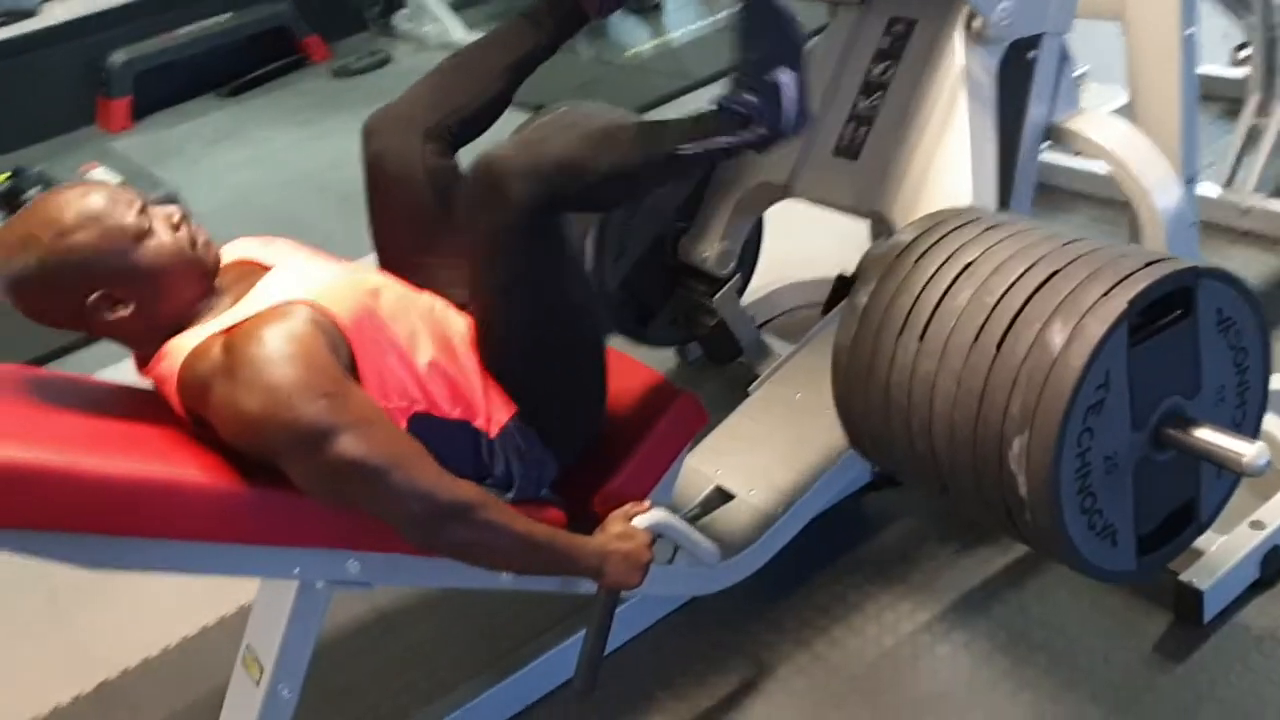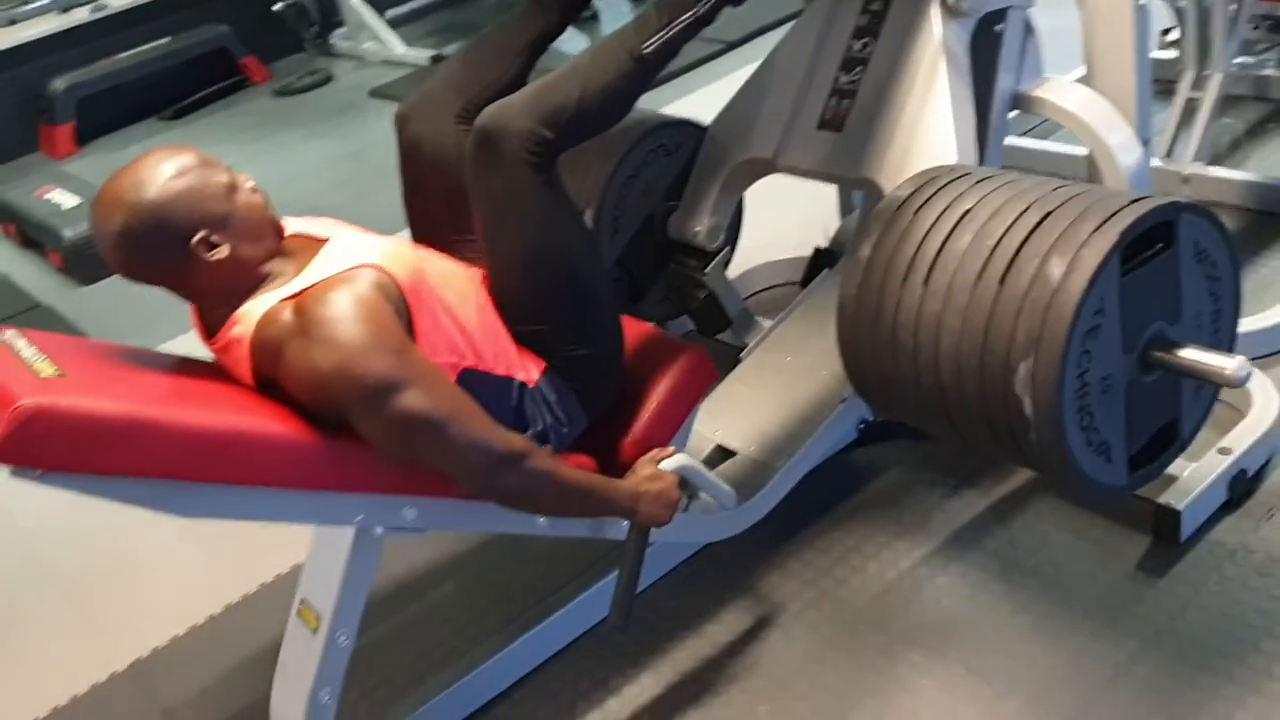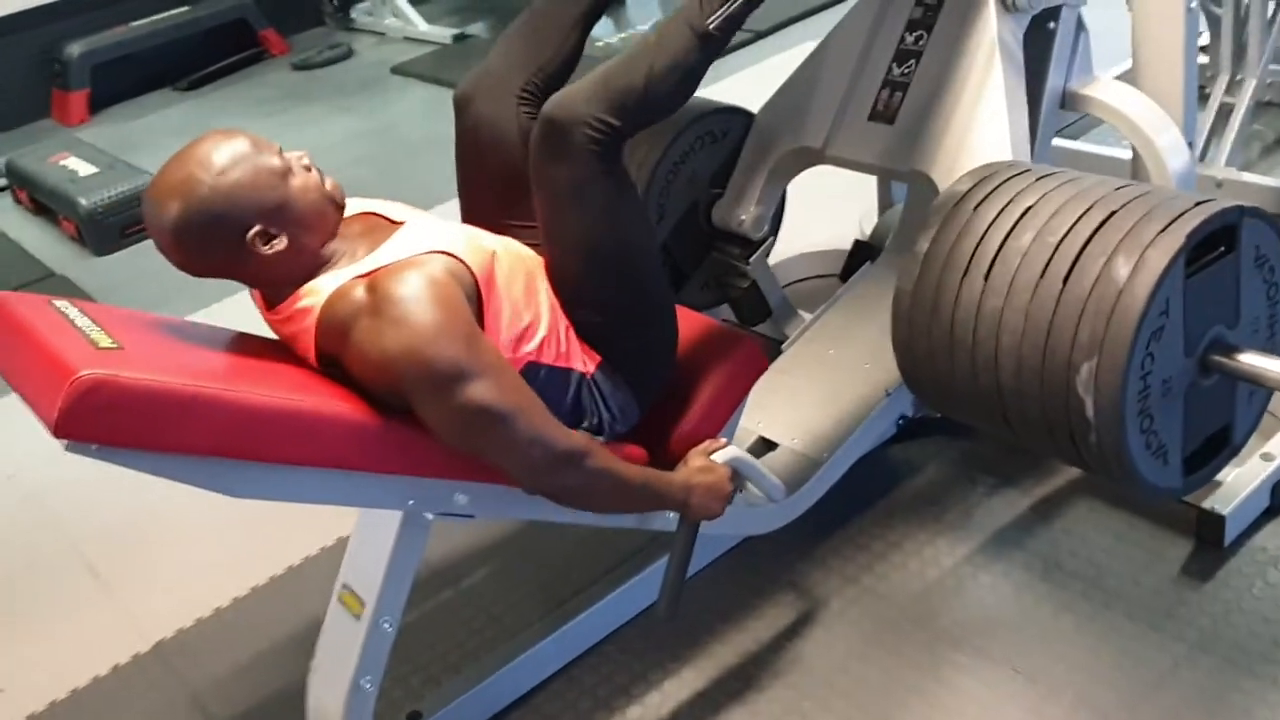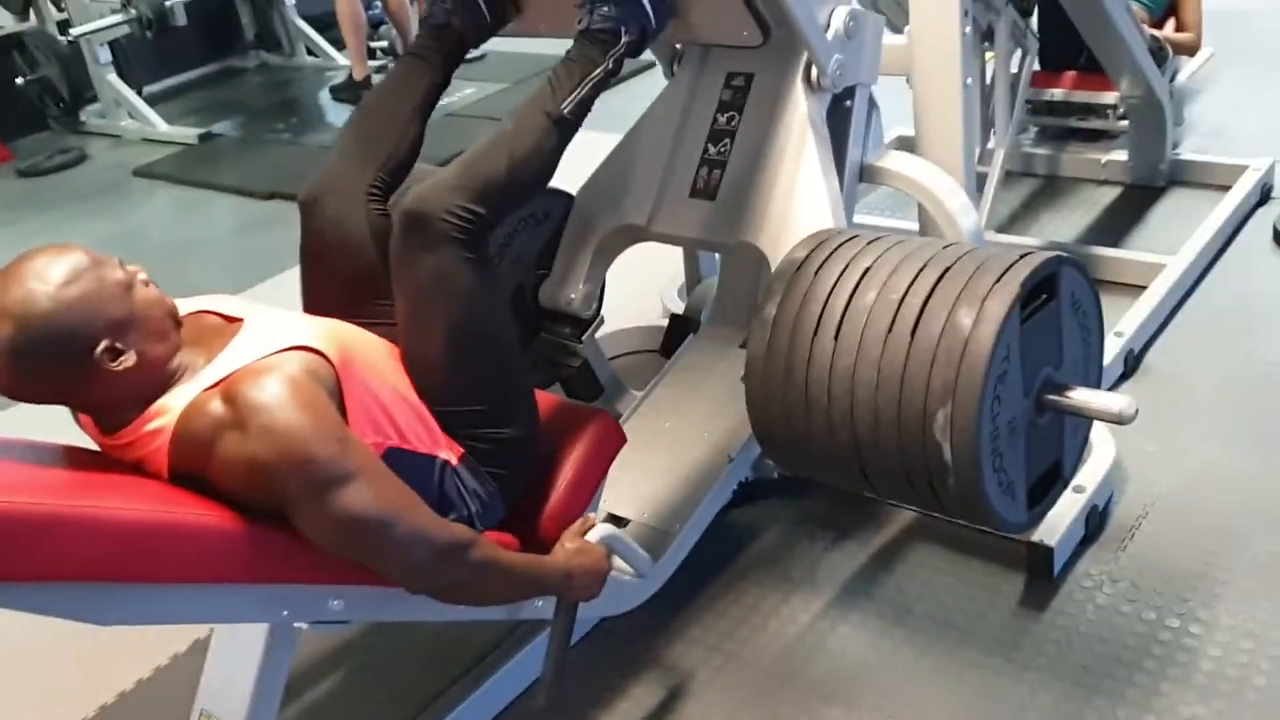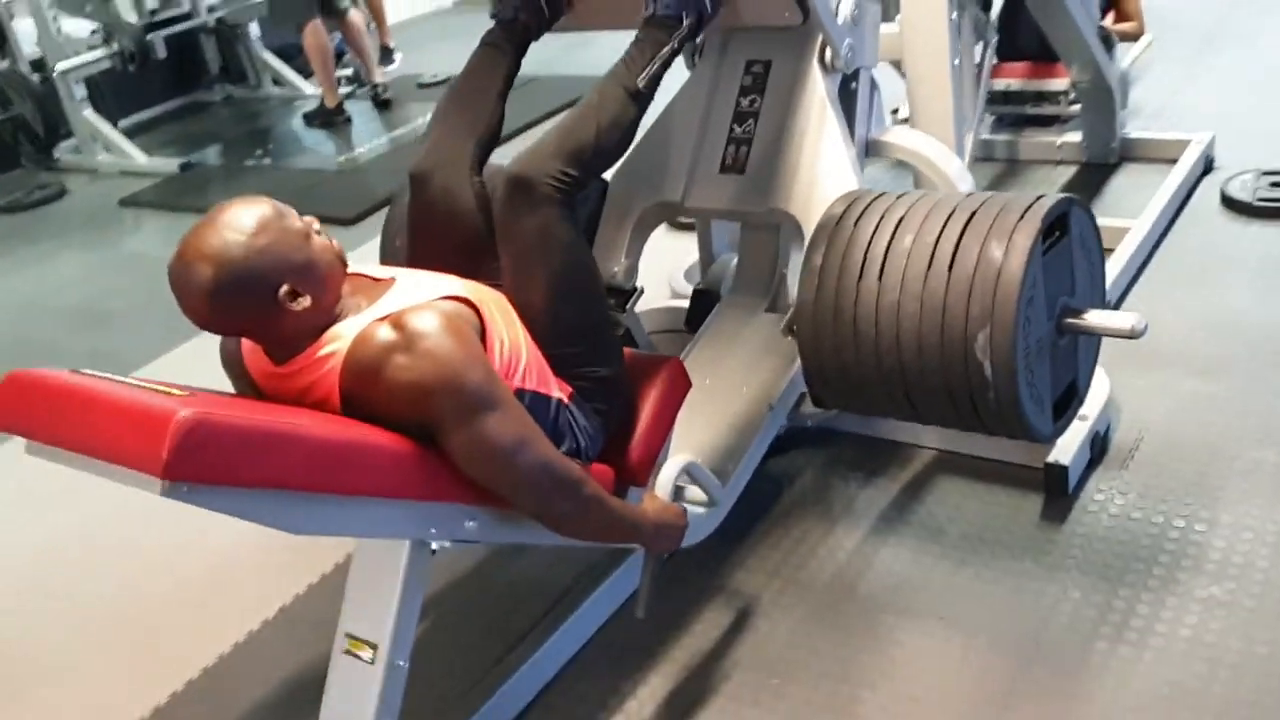
dt=1s
person 1, frame 1
left shoulder: (195, 293)
right shoulder: (263, 374)
right elbow: (438, 516)
right wrist: (597, 557)
left hip: (455, 336)
right hip: (523, 427)
left knee: (402, 132)
right knee: (514, 176)
right ankle: (743, 122)
person 1, frame 2
left shoulder: (236, 292)
right shoulder: (333, 329)
right elbow: (490, 466)
right wrist: (627, 498)
right hip: (550, 386)
left knee: (430, 117)
right knee: (510, 132)
person 1, frame 3
left shoulder: (293, 269)
right shoulder: (400, 311)
right elbow: (548, 465)
right wrist: (680, 489)
right hip: (602, 375)
left knee: (493, 98)
right knee: (575, 120)
person 1, frame 4
left shoulder: (100, 386)
right shoulder: (258, 414)
right elbow: (432, 563)
right wrist: (559, 571)
right hip: (468, 464)
left knee: (339, 197)
right knee: (436, 213)
person 1, frame 5
left shoulder: (242, 345)
right shoulder: (411, 347)
right elbow: (548, 496)
right wrist: (645, 524)
left hip: (458, 417)
right hip: (564, 406)
left knee: (442, 169)
right knee: (532, 181)
